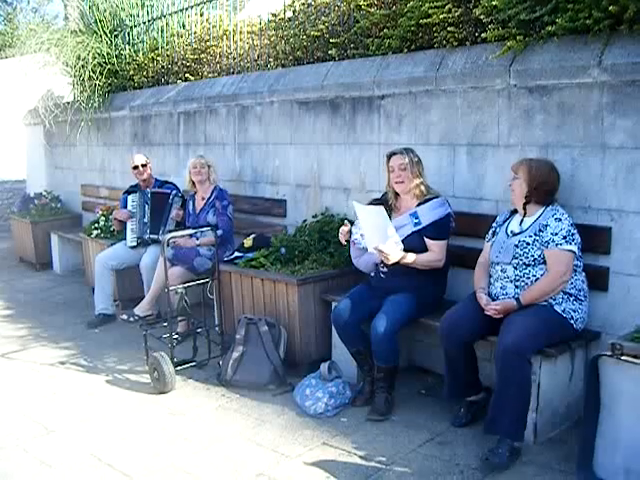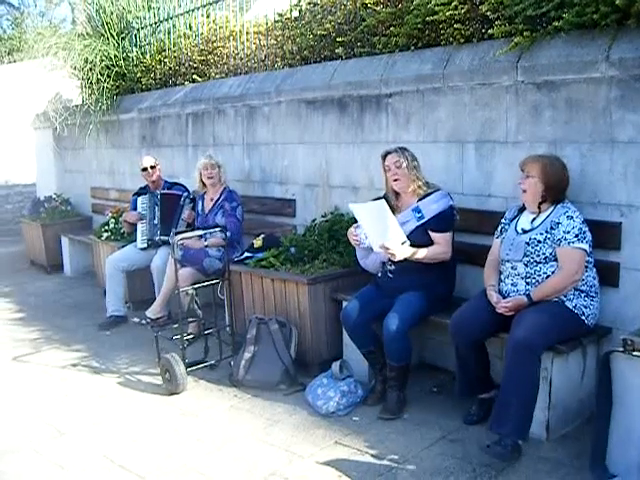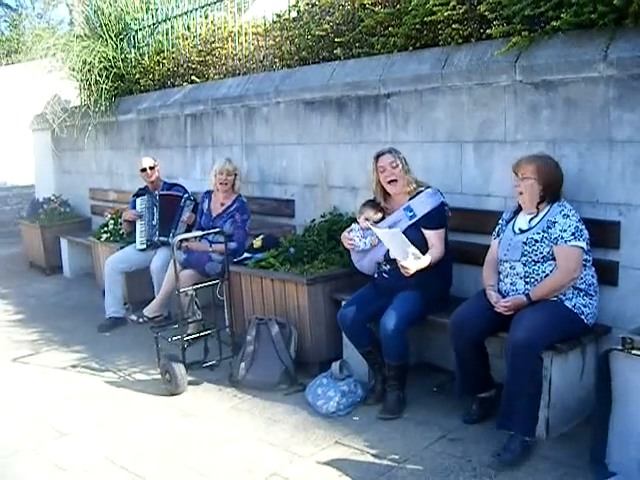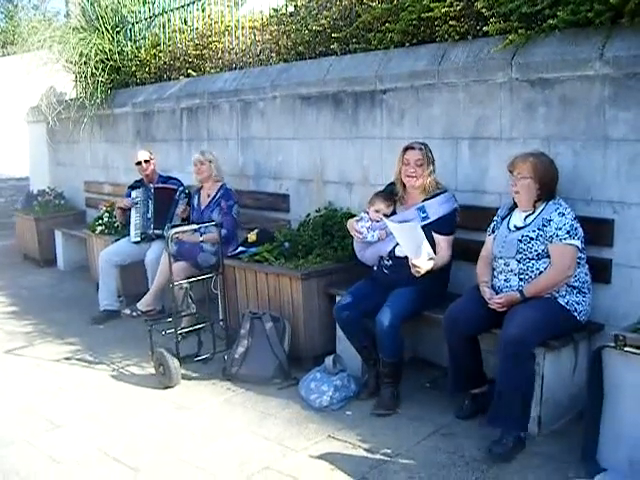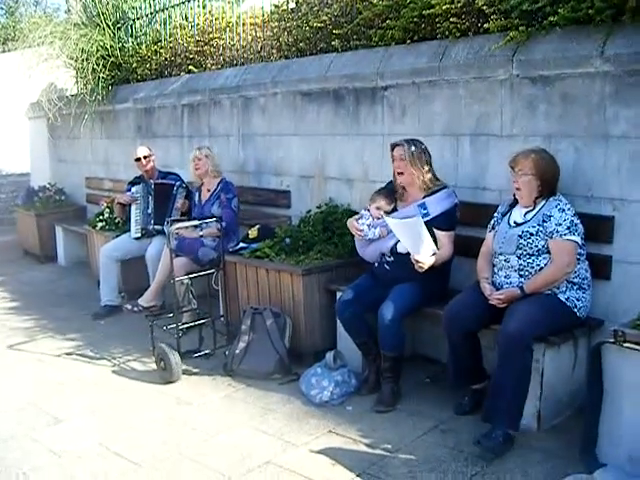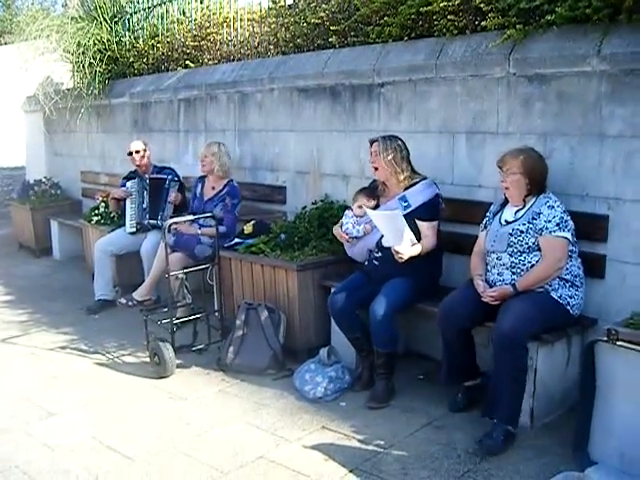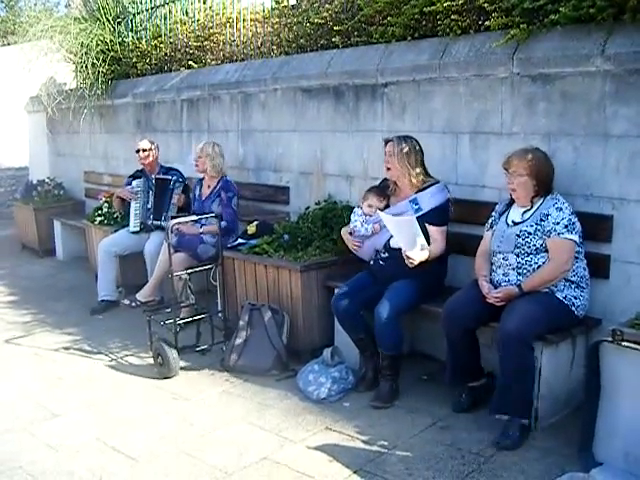
dt=0.7s
person 1, frame 1
left shoulder: (556, 221)
right shoulder: (504, 219)
left elbow: (559, 276)
right elbow: (484, 262)
left wrist: (515, 302)
right wrist: (482, 293)
left hip: (549, 306)
right hip: (498, 301)
left knee: (511, 346)
right knee: (451, 326)
left ankle: (510, 437)
right ankle: (473, 395)
person 1, frame 2
left shoulder: (567, 218)
right shoulder: (513, 215)
left elbow: (572, 274)
right elbow: (493, 259)
left wrist: (527, 299)
right wrist: (492, 291)
left hip: (560, 302)
right hip: (509, 298)
left knee: (522, 341)
right knee: (462, 323)
left ankle: (511, 434)
right ankle: (485, 392)
person 1, frame 3
left shoulder: (563, 217)
right shoulder: (510, 216)
left elbow: (569, 273)
right elbow: (491, 259)
left wrist: (525, 299)
right wrist: (491, 290)
left hip: (559, 302)
right hip: (507, 297)
left knee: (522, 341)
right knee: (461, 323)
left ankle: (522, 433)
right ankle: (485, 391)
person 1, frame 4
left shoulder: (559, 215)
right shoulder: (505, 212)
left elbow: (563, 270)
right elbow: (485, 256)
left wrist: (519, 295)
right wrist: (485, 287)
left hip: (552, 299)
right hip: (501, 294)
left knee: (515, 336)
right knee: (455, 318)
left ankle: (514, 428)
right ankle: (477, 388)
person 1, frame 5
left shoulder: (559, 211)
right shoulder: (506, 209)
left elbow: (563, 266)
right elbow: (486, 252)
left wrist: (519, 291)
right wrist: (485, 282)
left hip: (552, 295)
right hip: (501, 290)
left knee: (514, 332)
right knee: (455, 314)
left ankle: (504, 426)
right ankle: (477, 384)
person 1, frame 6
left shoulder: (549, 208)
right shoulder: (497, 209)
left elbow: (554, 263)
right elbow: (479, 251)
left wrist: (512, 289)
right wrist: (479, 280)
left hip: (546, 292)
right hip: (495, 287)
left knee: (508, 330)
right knee: (450, 311)
left ankle: (504, 423)
right ankle: (471, 381)
person 1, frame 7
left shoulder: (557, 211)
right shoulder: (503, 209)
left elbow: (561, 264)
right elbow: (484, 252)
left wrist: (518, 290)
right wrist: (484, 281)
left hip: (551, 293)
right hip: (500, 288)
left knee: (513, 330)
right knee: (454, 312)
left ankle: (518, 417)
right ankle: (475, 381)
person 2, frame 1
left shoulder: (433, 208)
right shoulder: (385, 202)
left elbow: (438, 259)
right elbow: (366, 235)
left wrist: (401, 257)
right wrist: (349, 232)
left hip: (417, 288)
right hip: (379, 282)
left knee: (381, 327)
right knee: (341, 315)
left ankle: (384, 391)
right ankle: (370, 378)
person 2, frame 2
left shoulder: (435, 202)
right shoulder: (387, 202)
left elbow: (444, 251)
left wrist: (407, 252)
right wrist: (356, 234)
left hip: (426, 286)
right hip: (388, 282)
left knee: (393, 325)
right knee: (350, 315)
left ankle: (396, 390)
right ankle: (381, 376)
person 2, frame 3
left shoulder: (427, 200)
right shoulder: (380, 204)
left elbow: (438, 249)
left wrist: (418, 263)
right wrist: (349, 237)
left hip: (423, 284)
right hip: (385, 282)
left knee: (391, 324)
right knee: (347, 316)
left ankle: (396, 390)
right ankle: (380, 375)
person 2, frame 4
left shoulder: (440, 203)
right shoulder: (391, 192)
left elbow: (444, 252)
left wrist: (428, 264)
right wrist: (353, 223)
left hip: (420, 282)
right hip: (383, 276)
left knee: (385, 320)
right knee: (343, 310)
left ankle: (390, 387)
right ankle: (373, 370)
person 2, frame 5
left shoulder: (439, 199)
right shoulder: (391, 190)
left elbow: (446, 248)
left wrist: (431, 260)
right wrist: (354, 222)
left hip: (421, 278)
right hip: (384, 271)
left knee: (388, 314)
right knee: (345, 305)
left ankle: (391, 382)
right ankle: (374, 365)
person 2, frame 6
left shoulder: (421, 191)
right shoulder: (376, 189)
left elbow: (430, 239)
left wrist: (412, 250)
right wrist: (339, 228)
left hip: (413, 272)
right hip: (376, 268)
left knee: (379, 310)
right knee: (337, 302)
left ankle: (384, 379)
right ankle: (367, 362)
person 2, frame 7
left shoulder: (432, 194)
right shoulder: (386, 188)
left elbow: (439, 243)
left wrist: (423, 255)
right wrist: (347, 231)
left hip: (418, 274)
right hip: (381, 269)
left knee: (384, 312)
right knee: (341, 303)
left ankle: (389, 379)
right ankle: (371, 363)
person 3, frame 1
left shoulder: (168, 188)
right shoulder: (129, 194)
right elbow: (118, 227)
right wrist: (116, 215)
left knee: (147, 263)
right knee: (102, 260)
right ankle: (105, 311)
person 3, frame 2
left shoulder: (177, 190)
right shoulder: (139, 196)
left elbow: (193, 213)
right elbow: (128, 229)
left wrist: (191, 217)
right wrist: (126, 217)
left knee: (158, 264)
right knee: (113, 262)
right ankle: (116, 313)
person 3, frame 3
left shoulder: (176, 190)
right shoulder: (138, 196)
left elbow: (193, 213)
right elbow: (128, 229)
left wrist: (191, 218)
right wrist: (125, 217)
left knee: (157, 265)
right knee: (112, 263)
right ankle: (116, 314)
person 3, frame 4
left shoulder: (172, 184)
right shoulder: (134, 188)
right elbow: (121, 219)
right wrist: (120, 205)
left hip: (165, 237)
left knee: (152, 258)
right knee: (106, 256)
right ankle: (110, 307)
person 3, frame 5
left shoulder: (172, 179)
right shoulder: (134, 184)
left elbow: (189, 203)
right elbow: (120, 214)
left wrist: (184, 206)
right wrist: (119, 200)
left knee: (153, 254)
right knee: (107, 252)
right ankle: (110, 302)
person 3, frame 6
left shoulder: (167, 174)
right shoulder: (129, 179)
left elbow: (183, 202)
right elbow: (115, 209)
left wrist: (178, 199)
right wrist: (113, 196)
left hip: (160, 227)
left knee: (147, 249)
right knee: (101, 246)
right ankle: (105, 296)
person 3, frame 7
left shoulder: (173, 175)
right shoulder: (135, 178)
left elbow: (188, 203)
right elbow: (119, 207)
left wrist: (182, 201)
right wrist: (118, 194)
left hip: (164, 228)
left knee: (151, 250)
right knee: (105, 246)
right ankle: (108, 297)
person 4, frame 1
left shoulder: (220, 195)
right shoulder: (191, 199)
left elbow: (225, 233)
right elbow: (188, 230)
left wrist: (195, 242)
right wrist: (183, 240)
left hip: (215, 252)
right hip: (195, 251)
left knee: (167, 255)
right knee: (174, 273)
left ankle: (147, 306)
right ankle: (182, 324)
person 4, frame 2
left shoulder: (230, 197)
right shoulder: (200, 199)
left elbow: (233, 235)
left wrist: (202, 243)
right wrist: (192, 241)
left hip: (224, 254)
right hip: (204, 251)
left knee: (177, 256)
right knee: (184, 274)
left ankle: (159, 308)
right ankle: (194, 325)
person 4, frame 3
left shoulder: (240, 205)
right shoulder: (207, 197)
left elbow: (238, 246)
right elbow: (198, 228)
left wrist: (207, 247)
right wrist: (192, 242)
left hip: (224, 258)
right hip: (203, 252)
left knee: (179, 259)
right knee: (185, 275)
left ankle: (156, 307)
right ankle: (193, 325)
person 4, frame 4
left shoulder: (226, 193)
right shoulder: (196, 194)
left elbow: (228, 232)
left wrist: (198, 238)
right wrist: (185, 235)
left hip: (219, 249)
right hip: (199, 247)
left knee: (171, 251)
right knee: (178, 268)
left ankle: (151, 301)
person 4, frame 5
left shoulder: (226, 187)
right shoulder: (197, 191)
left elbow: (228, 225)
right elbow: (195, 222)
left wrist: (198, 233)
right wrist: (186, 231)
left hip: (220, 245)
right hip: (200, 242)
left knee: (171, 246)
right knee: (179, 264)
left ankle: (152, 296)
person 4, frame 6
left shoulder: (231, 189)
right shoulder: (200, 182)
left elbow: (229, 229)
right elbow: (191, 213)
left wrist: (196, 230)
right wrist: (184, 225)
left hip: (214, 242)
right hip: (194, 237)
left knee: (168, 241)
right knee: (174, 258)
left ankle: (146, 291)
person 4, frame 7
left shoulder: (226, 185)
right shoulder: (199, 184)
left elbow: (229, 224)
left wrist: (198, 230)
right wrist: (186, 226)
left hip: (218, 241)
right hip: (198, 238)
left knee: (171, 242)
right knee: (177, 259)
left ankle: (150, 291)
